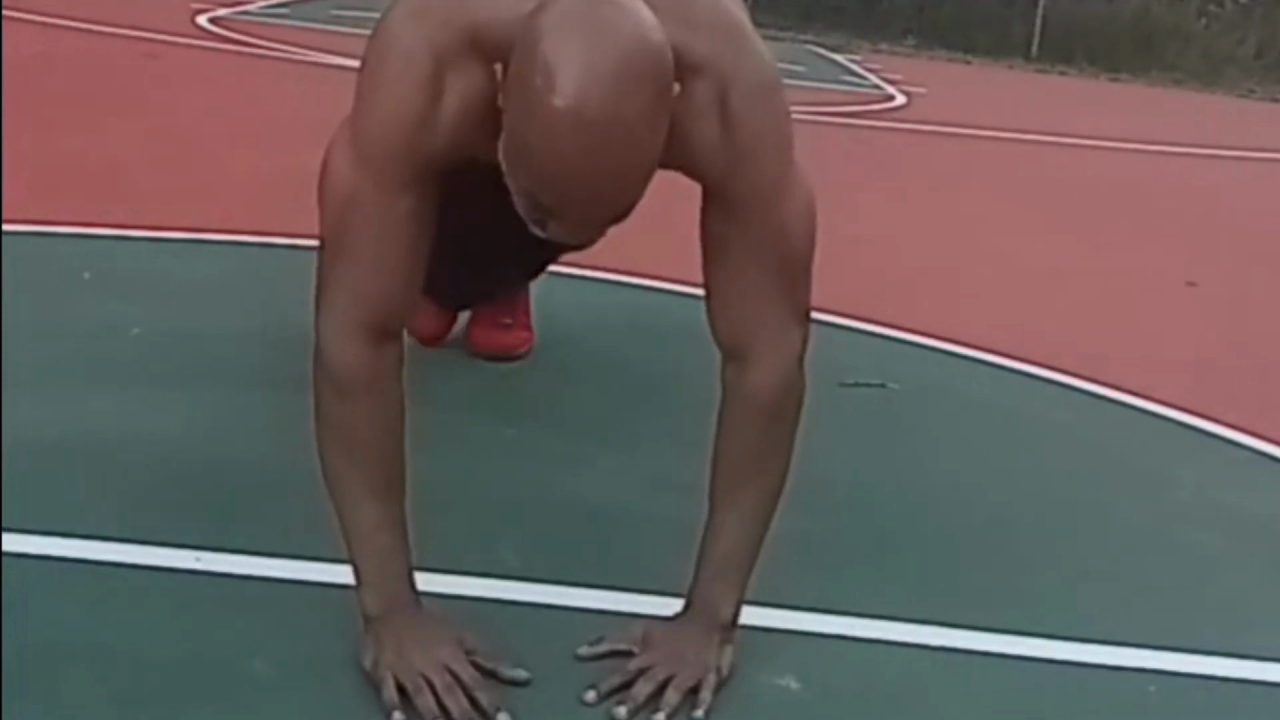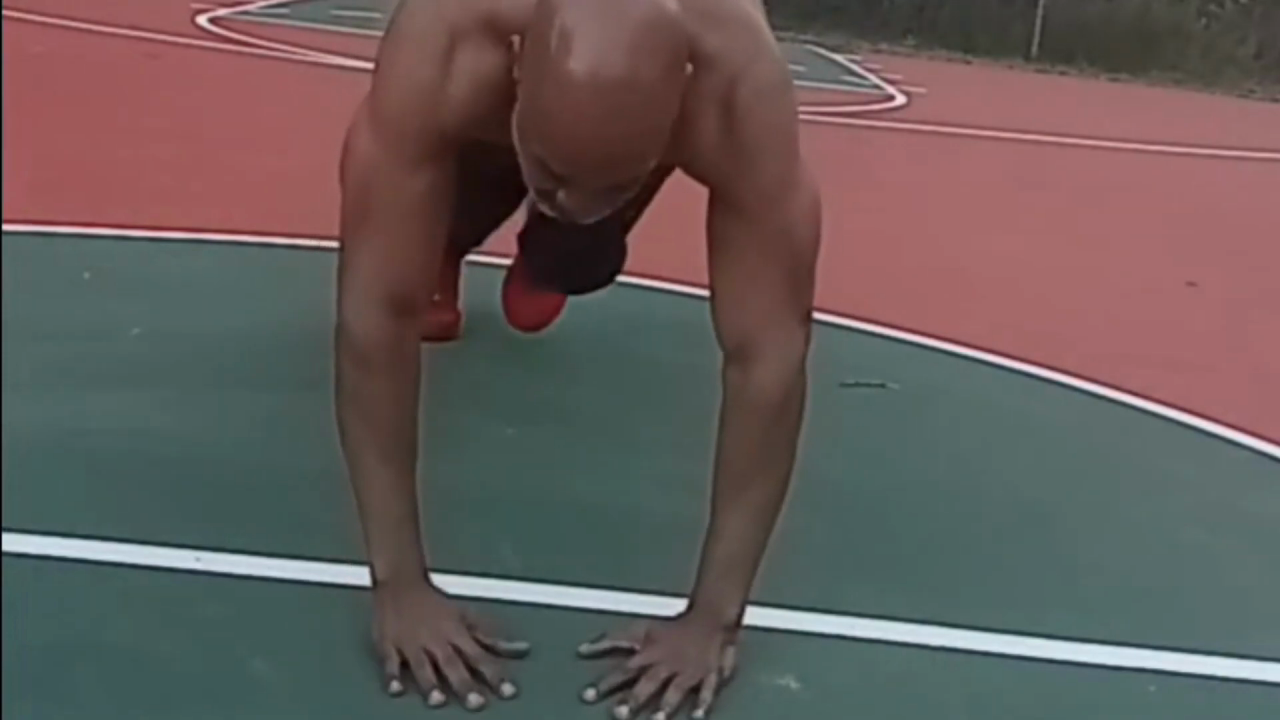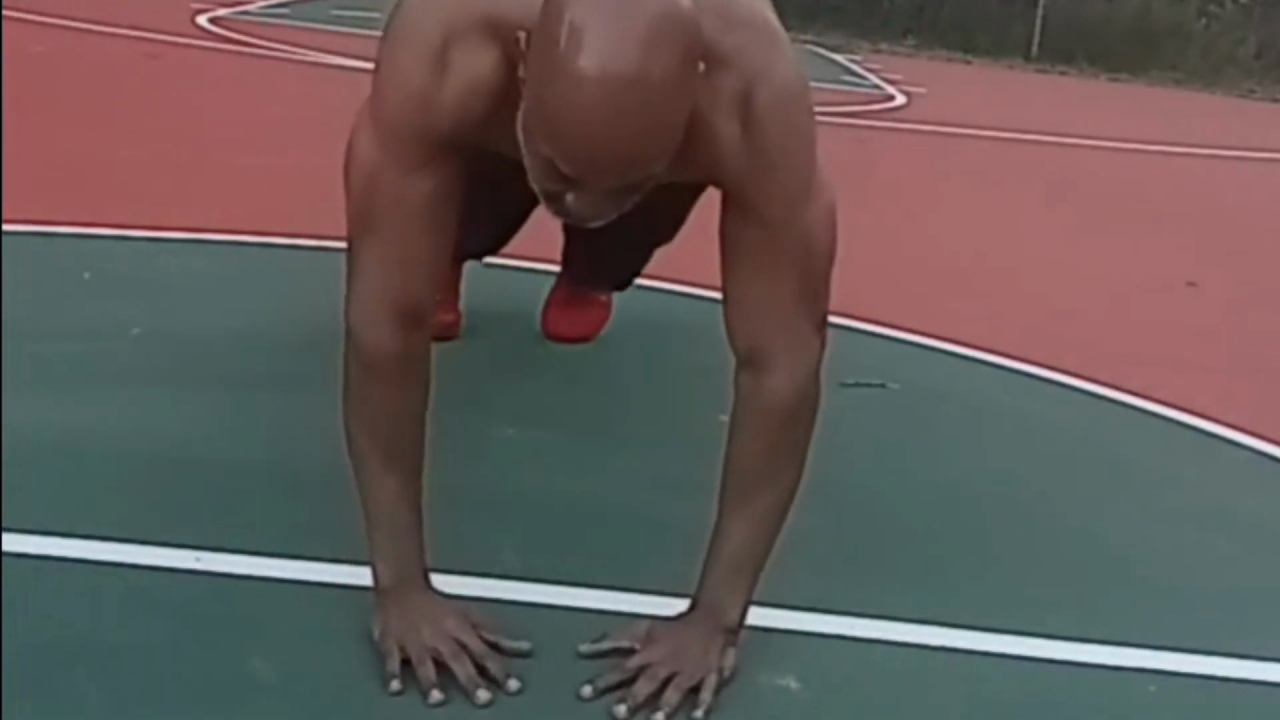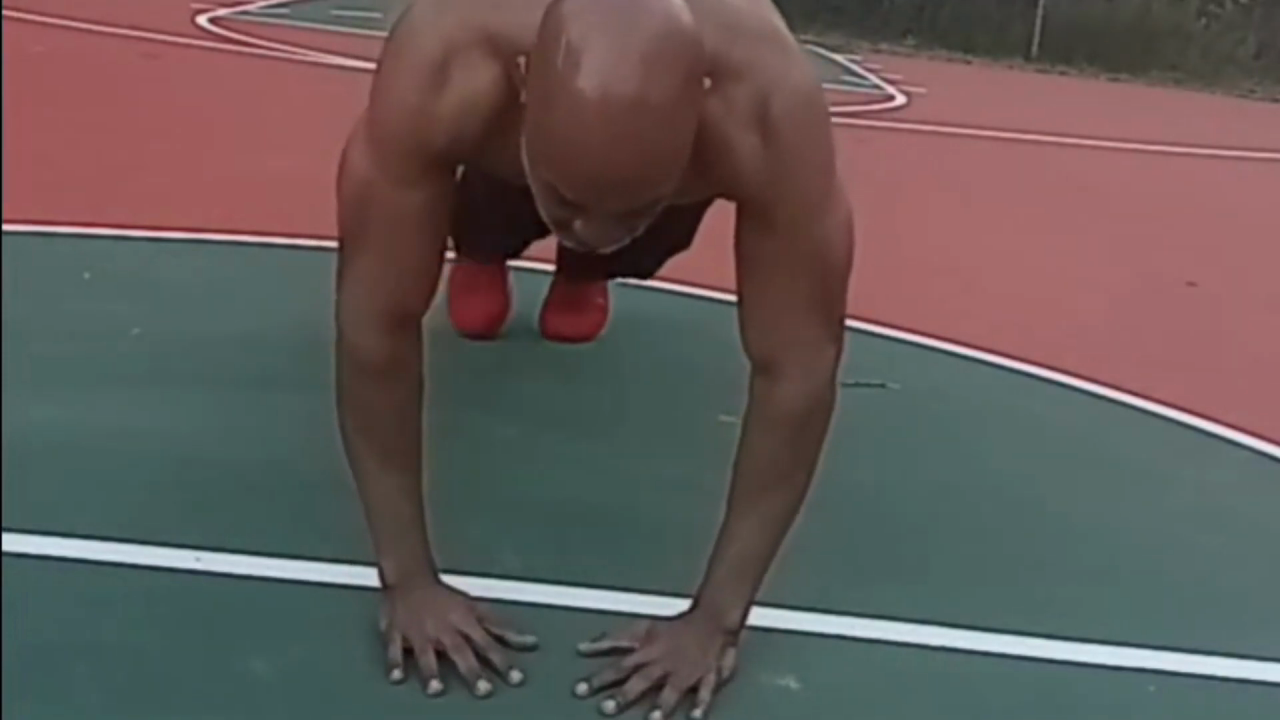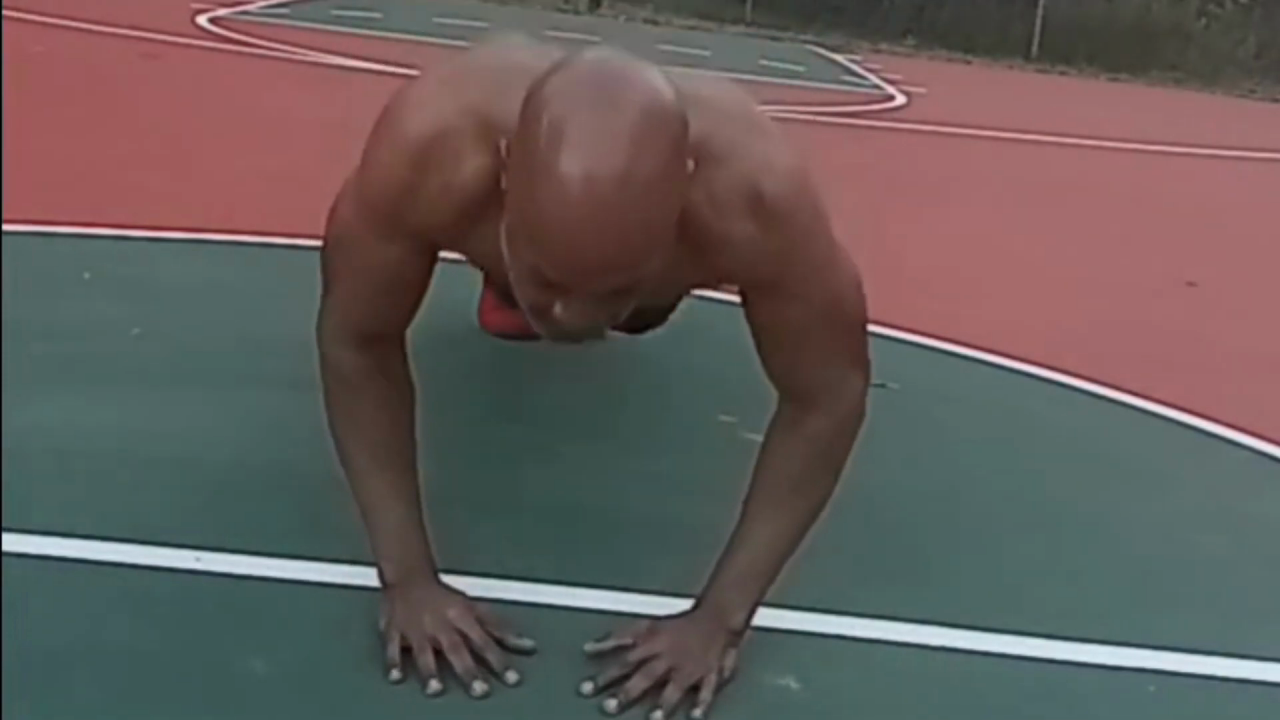
dt=0.3s
person 1, frame 1
left shoulder: (732, 97)
right shoulder: (423, 66)
left elbow: (765, 354)
right elbow: (356, 338)
left wrist: (711, 615)
right wrist: (390, 610)
left ankle: (500, 279)
right ankle: (450, 275)
person 1, frame 2
left shoulder: (742, 90)
left elbow: (767, 353)
right elbow: (376, 312)
left wrist: (714, 615)
right wrist: (399, 584)
left ankle: (547, 262)
right ankle: (443, 256)
person 1, frame 3
left shoulder: (757, 100)
left elbow: (781, 364)
right elbow: (386, 322)
left wrist: (715, 616)
right wrist: (402, 585)
left ankle: (590, 275)
right ankle: (447, 260)
person 1, frame 4
left shoulder: (769, 111)
right shoulder: (443, 74)
left elbow: (797, 370)
right elbow: (377, 326)
left wrist: (718, 617)
right wrist: (407, 581)
left ankle: (585, 277)
right ankle: (484, 250)
person 1, frame 5
left shoulder: (754, 196)
right shoulder: (430, 151)
left elbow: (829, 394)
right elbow: (358, 342)
left wrist: (722, 613)
right wrist: (405, 574)
